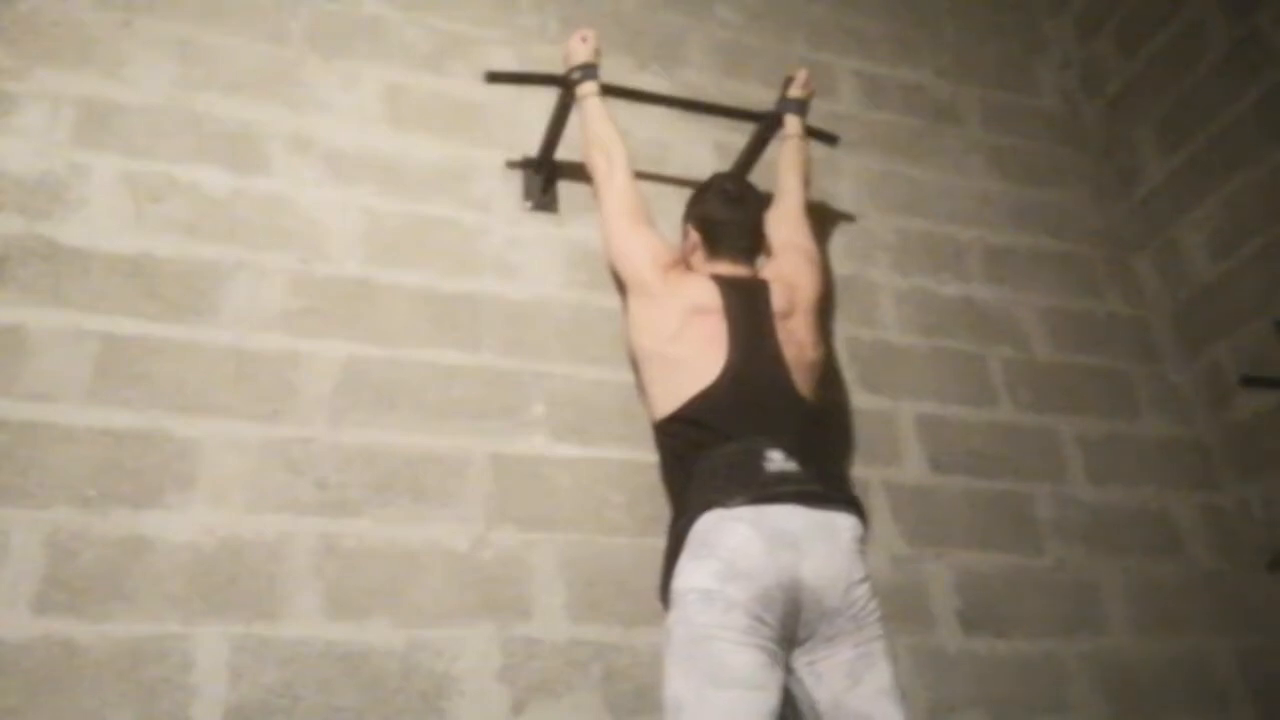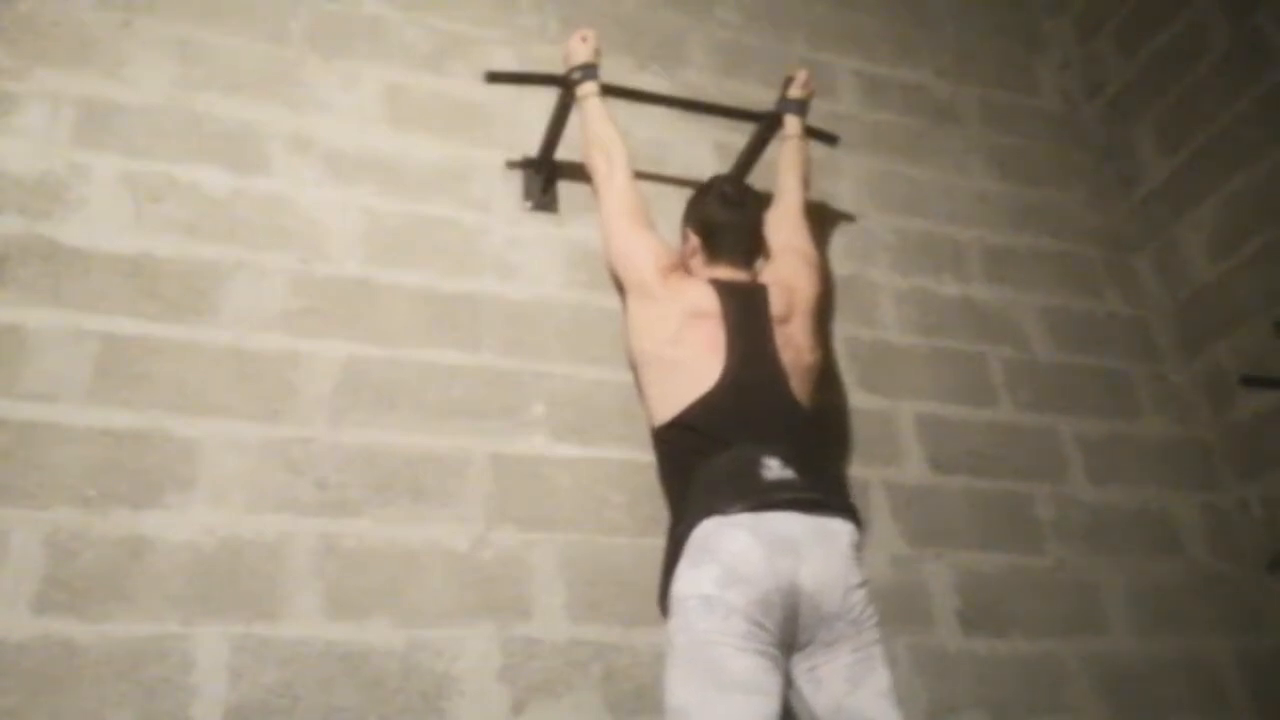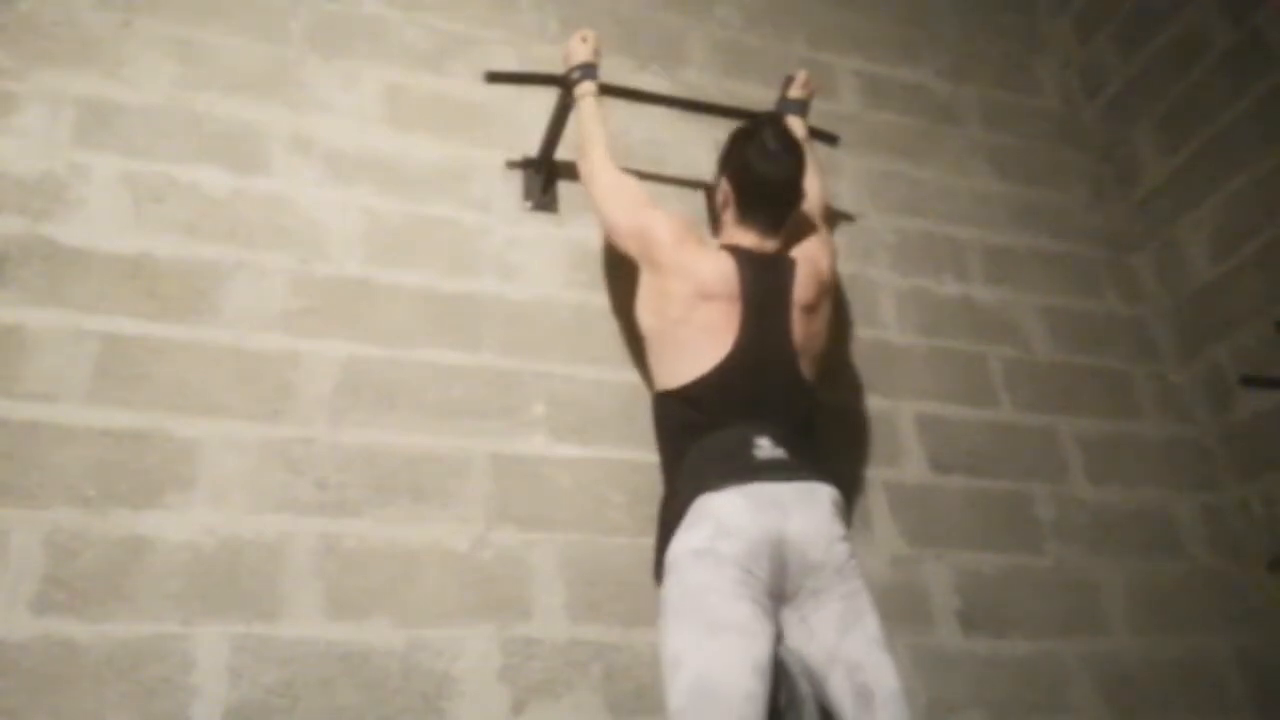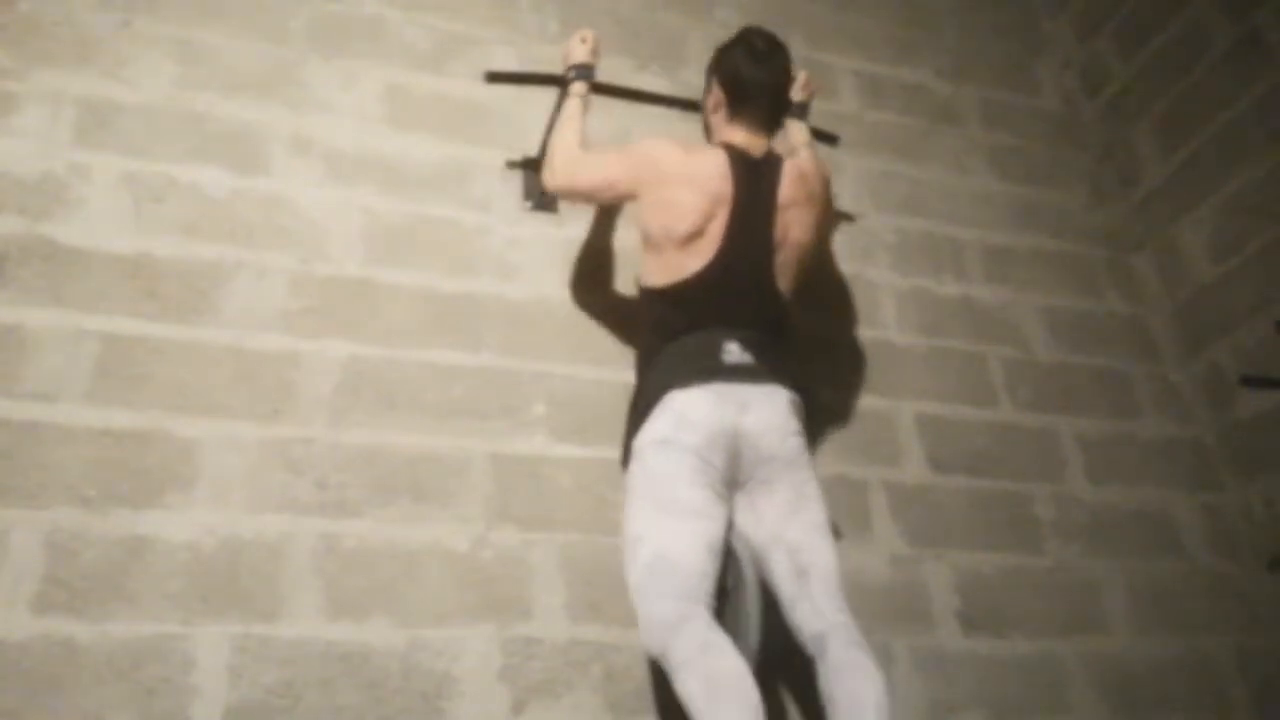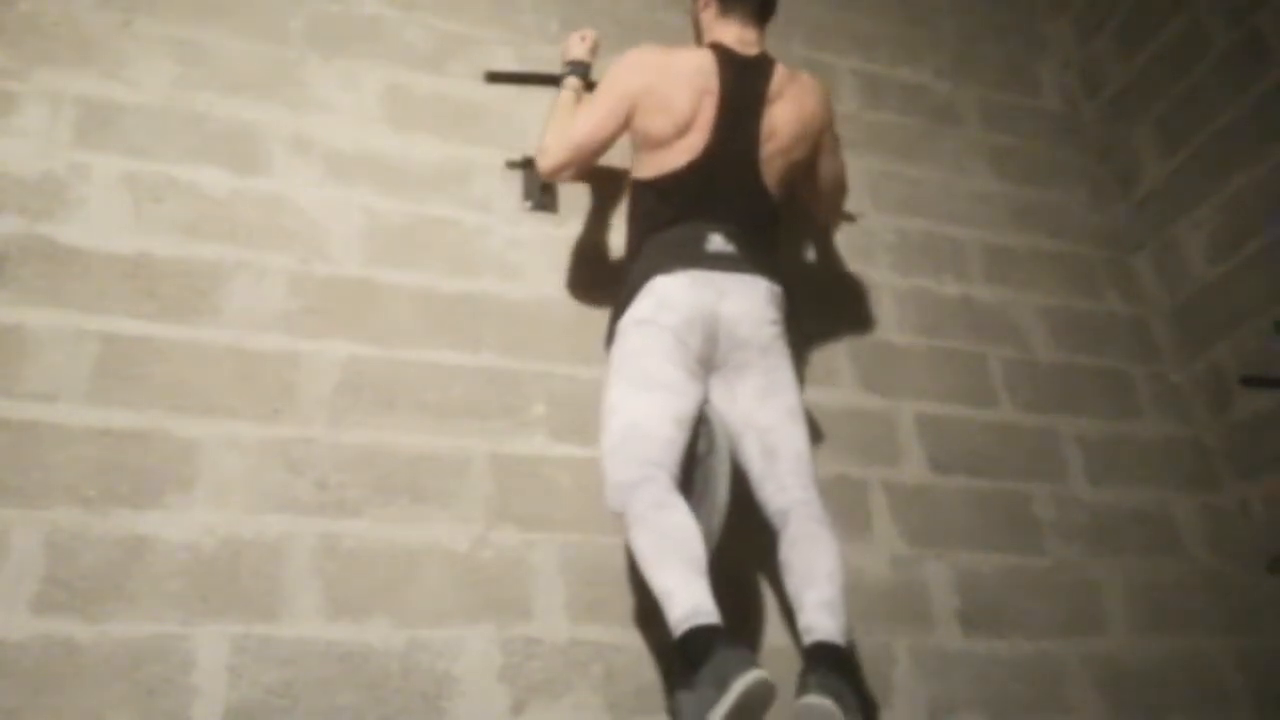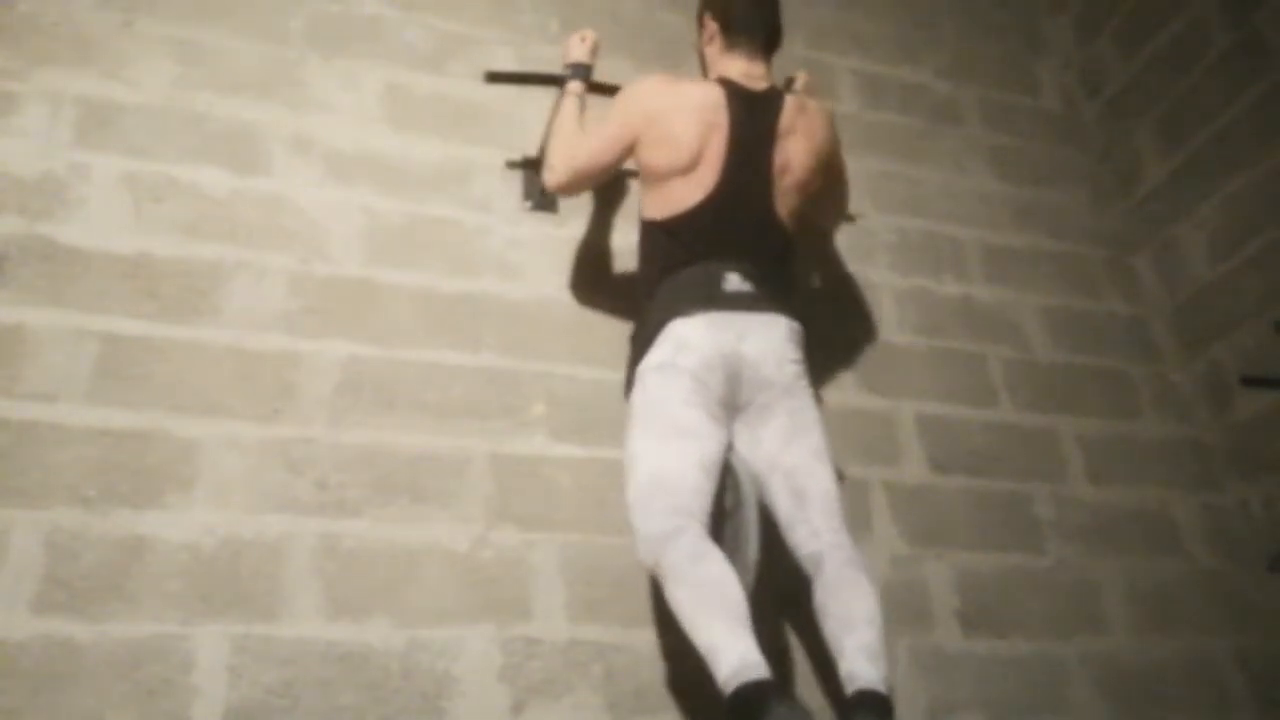
dt=0.7s
person 1, frame 1
left shoulder: (664, 290)
right shoulder: (795, 294)
left elbow: (612, 173)
right elbow: (790, 197)
left wrist: (585, 78)
right wrist: (792, 116)
left hip: (729, 537)
right hip: (830, 534)
person 1, frame 2
left shoulder: (664, 294)
right shoulder: (792, 298)
left elbow: (613, 174)
right elbow: (790, 199)
left wrist: (585, 80)
right wrist: (793, 117)
left hip: (727, 547)
right hip: (826, 542)
person 1, frame 3
left shoulder: (677, 261)
right shoulder: (814, 270)
left elbow: (600, 171)
right elbow: (810, 195)
left wrist: (584, 79)
right wrist: (794, 116)
left hip: (718, 515)
right hip: (812, 508)
person 1, frame 4
left shoulder: (667, 165)
right shoulder: (807, 182)
left elbow: (558, 174)
left wrist: (578, 80)
right wrist: (798, 122)
left hip: (685, 409)
right hip: (772, 409)
left knee: (673, 608)
right knee: (826, 614)
person 1, frame 5
left shoulder: (650, 67)
right shoulder: (806, 95)
left elbow: (554, 160)
right elbow: (829, 204)
left wrist: (574, 72)
left hip: (669, 297)
right hip: (754, 301)
left knee: (641, 477)
right knee: (794, 493)
left ankle: (710, 649)
person 1, frame 6
left shoulder: (659, 100)
right shoulder: (812, 123)
left elbow: (560, 174)
left wrist: (576, 80)
left hip: (687, 338)
right hip: (773, 339)
left knee: (670, 524)
right knee: (824, 537)
